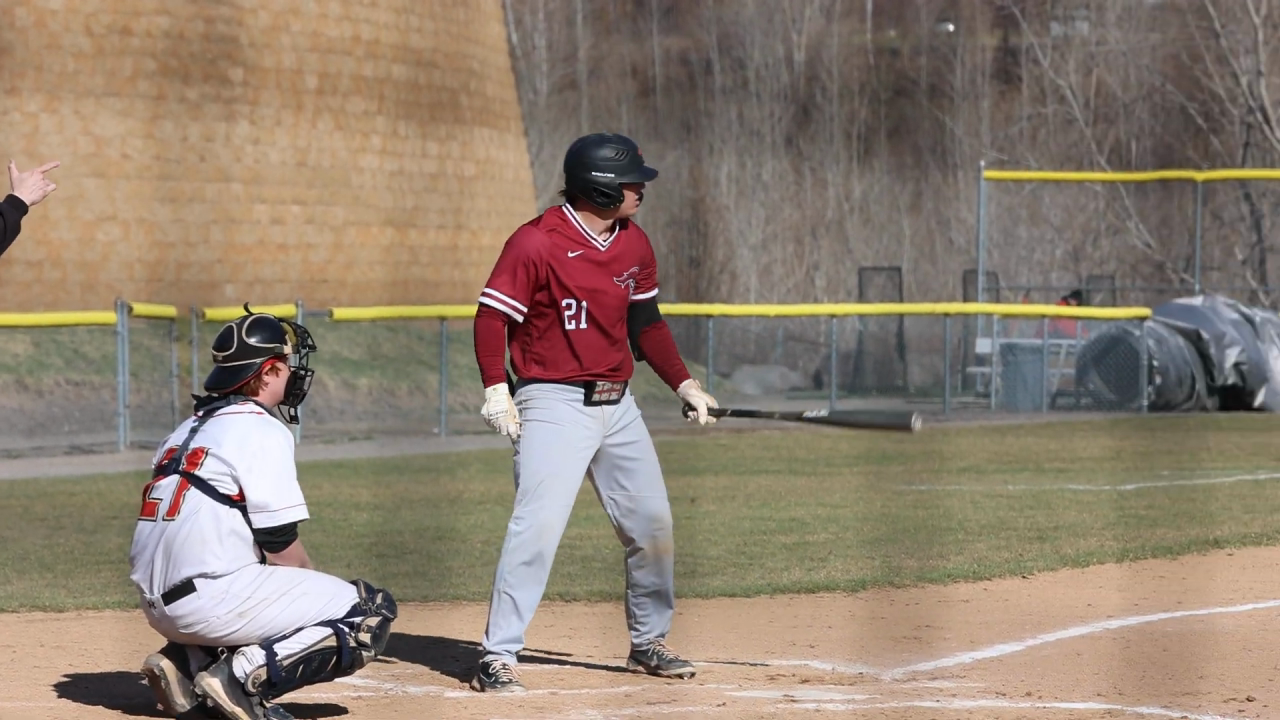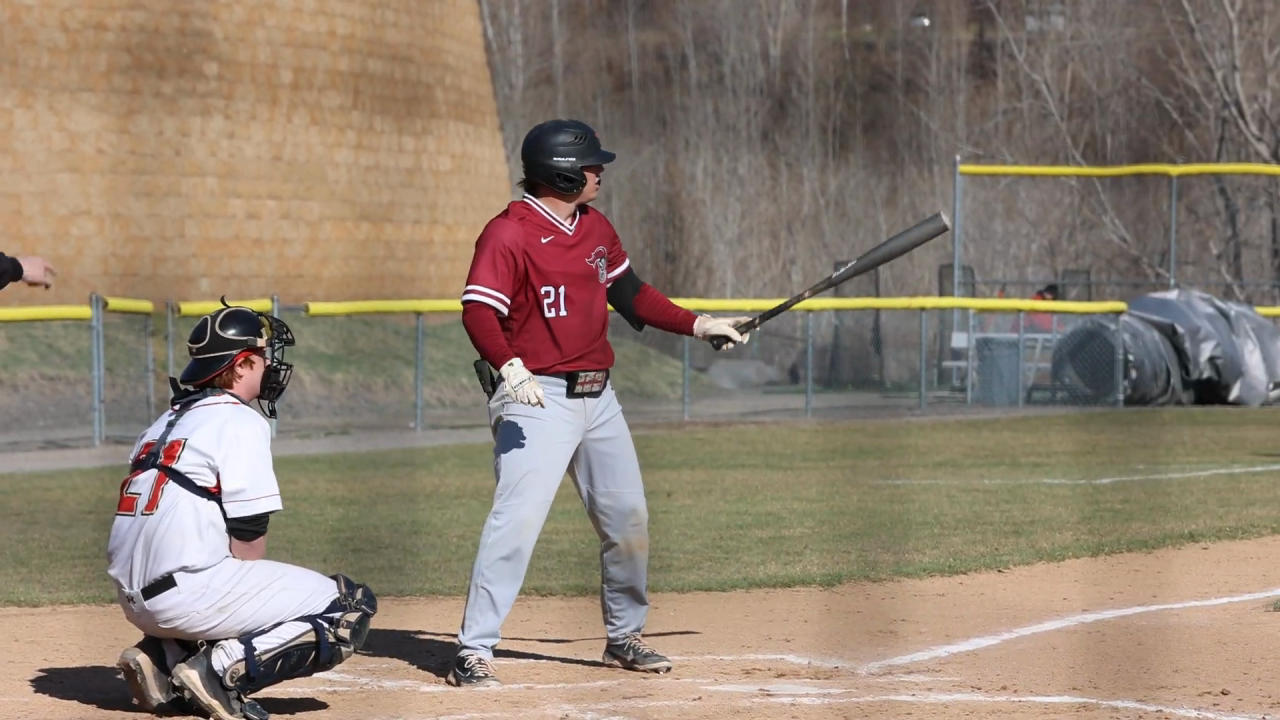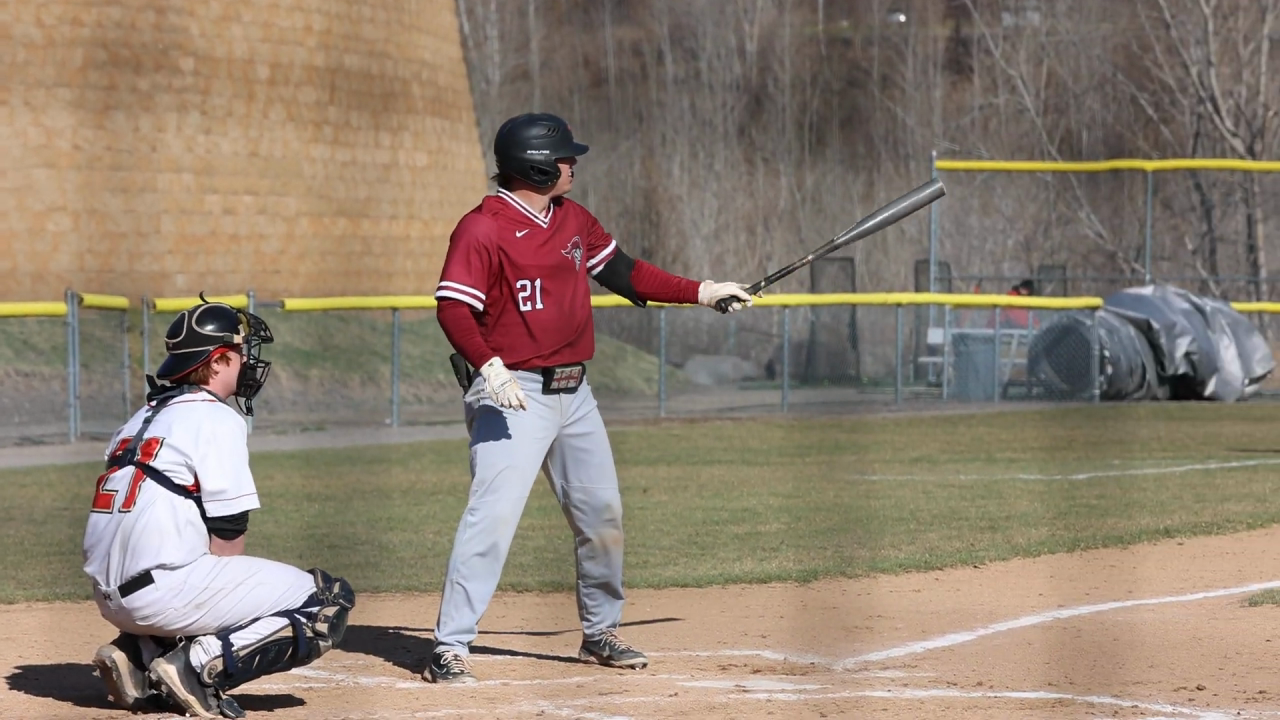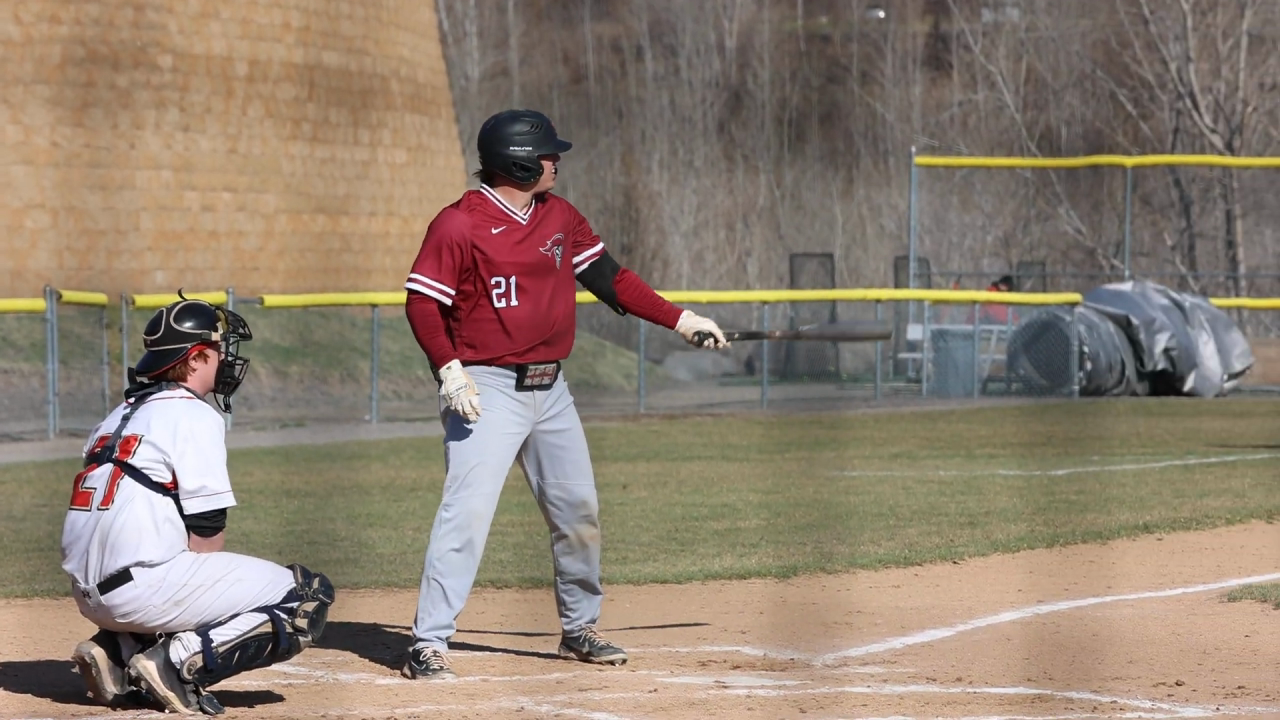
dt=0.2s
person 1, frame 1
left shoulder: (634, 243)
right shoulder: (537, 242)
right elbow: (492, 316)
left wrist: (685, 384)
right wrist: (496, 388)
left hip: (618, 403)
right hip: (554, 402)
left knee: (653, 524)
right knee: (538, 525)
left ankle: (648, 642)
right ankle: (498, 655)
person 1, frame 2
left shoulder: (596, 226)
right shoulder: (508, 233)
left elbow: (630, 293)
right elbow: (478, 312)
left wrist: (697, 325)
right wrist: (511, 367)
left hip: (598, 396)
right hip: (539, 399)
left knee: (627, 518)
right knee: (516, 520)
left ankle: (623, 636)
right ankle: (473, 650)
person 1, frame 3
left shoulder: (574, 218)
right shoulder: (482, 227)
left elbow: (624, 272)
right elbow: (453, 309)
left wrist: (702, 292)
right wrist: (490, 367)
left hip: (574, 392)
right hip: (515, 395)
left knee: (602, 515)
right knee: (492, 517)
left ankle: (599, 633)
right ankle: (449, 646)
person 1, frame 4
left shoulder: (559, 214)
right shoulder: (459, 223)
left elbow: (609, 277)
right elbow: (421, 304)
left wrist: (679, 318)
right wrist: (450, 370)
left hip: (550, 389)
right hip: (486, 389)
left knee: (578, 510)
right knee: (466, 512)
left ankle: (578, 628)
right ankle: (428, 642)
person 2, frame 1
left shoulder: (190, 427)
right shoulder: (262, 430)
right elbow: (280, 542)
right wrist: (335, 593)
left hip: (158, 602)
right hip: (206, 597)
right knee: (372, 612)
left ankle: (186, 663)
right ankle: (242, 676)
person 2, frame 2
left shoulder: (168, 420)
right shoulder: (240, 421)
right elbow: (248, 535)
right wrist: (253, 597)
left hip: (135, 598)
right hip: (184, 590)
right knee: (352, 607)
left ankle: (161, 658)
right ankle: (221, 670)
person 2, frame 3
left shoulder: (143, 418)
right shoulder: (216, 418)
right elbow: (228, 534)
right wrist: (225, 596)
left hip: (110, 596)
right hip: (160, 588)
right knee: (329, 602)
left ankle: (137, 657)
right ankle: (197, 666)
person 2, frame 4
left shoulder: (120, 414)
right shoulder: (194, 415)
right elbow: (206, 530)
right wrist: (205, 592)
left hip: (89, 593)
right hip: (140, 585)
right knee: (309, 597)
left ankle: (117, 650)
right ankle: (177, 662)
